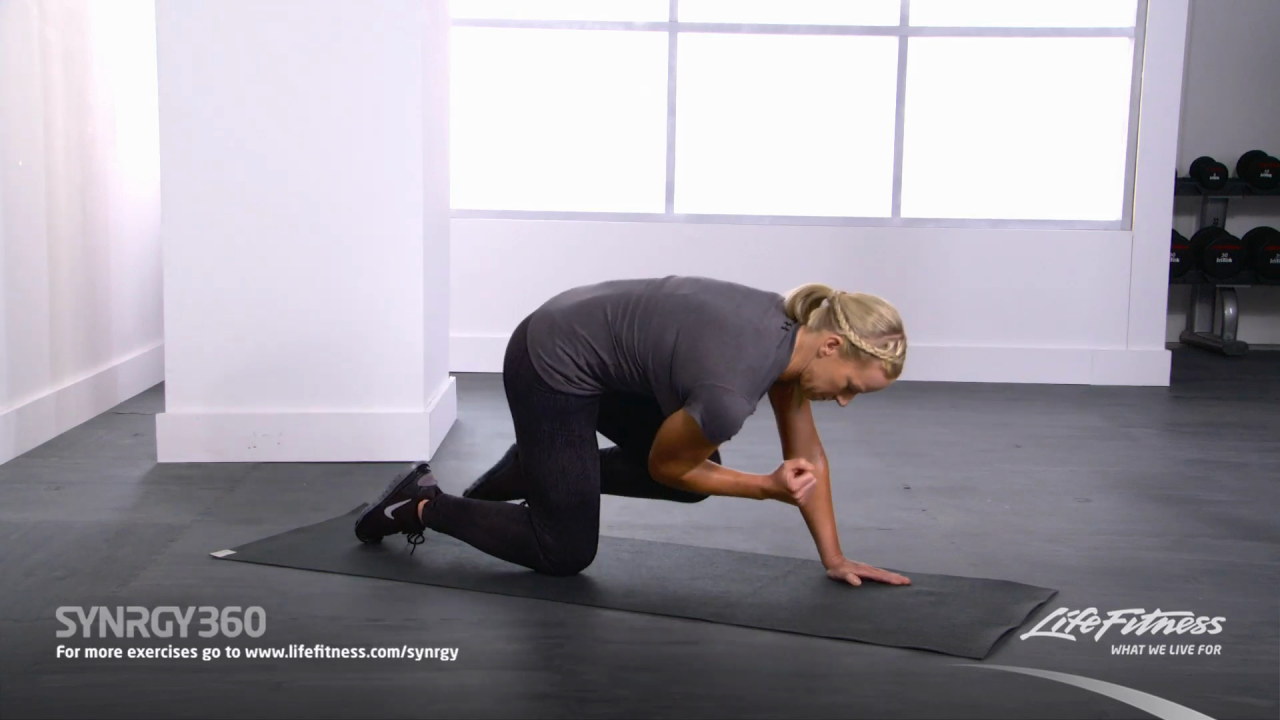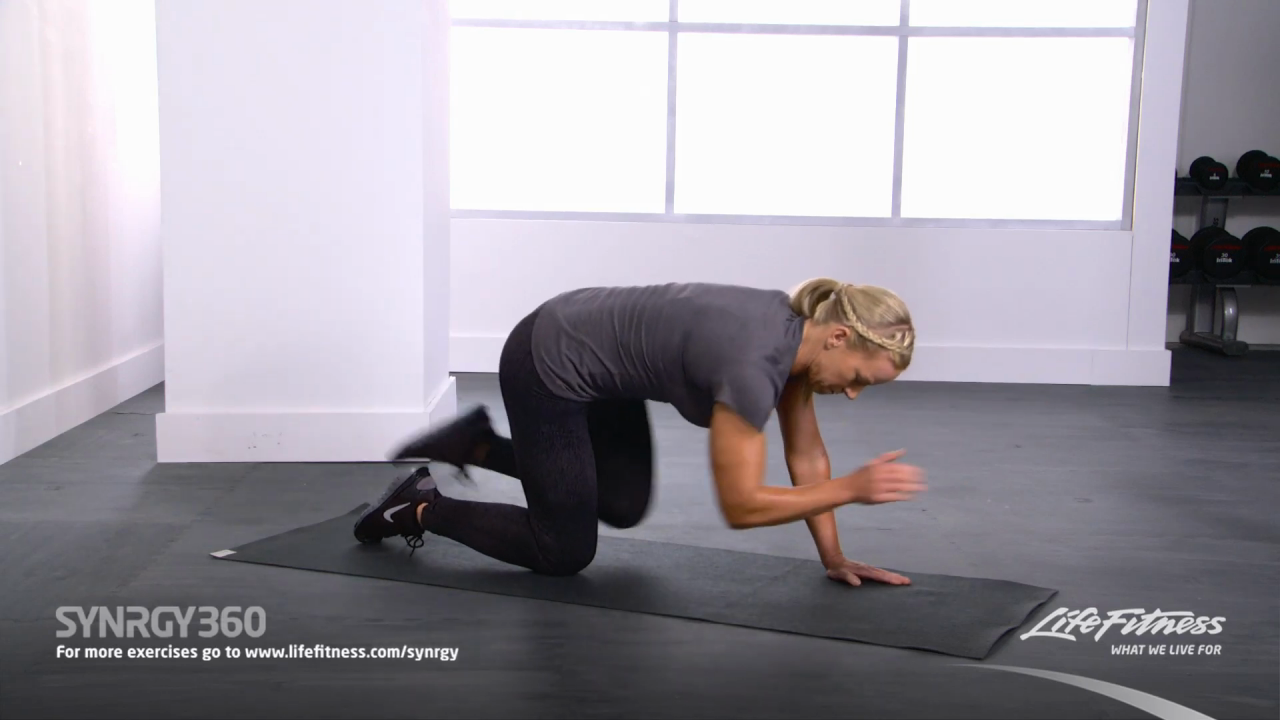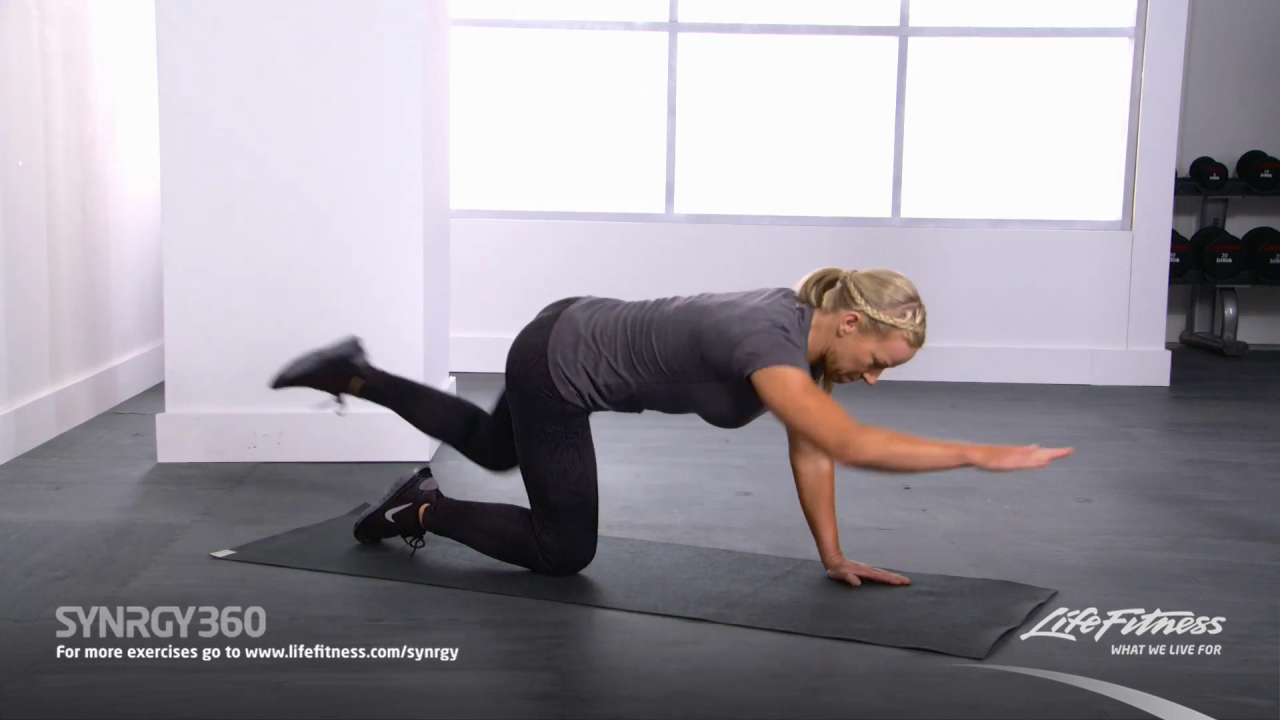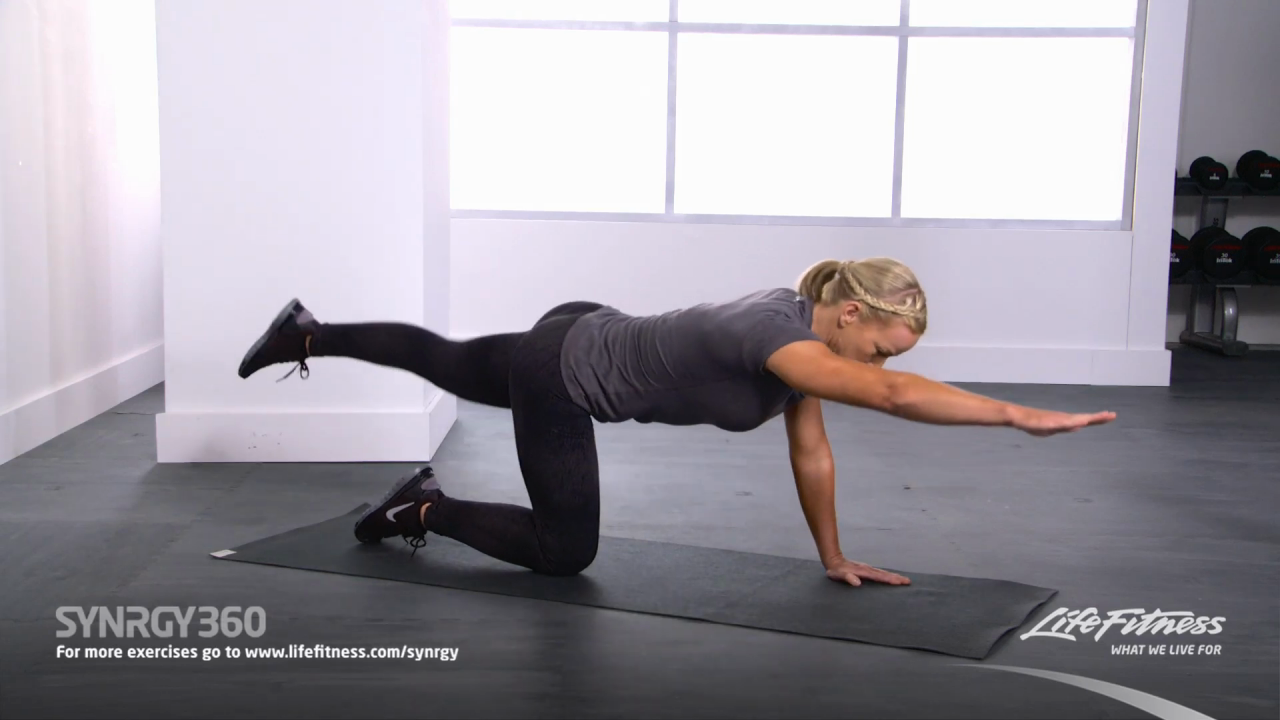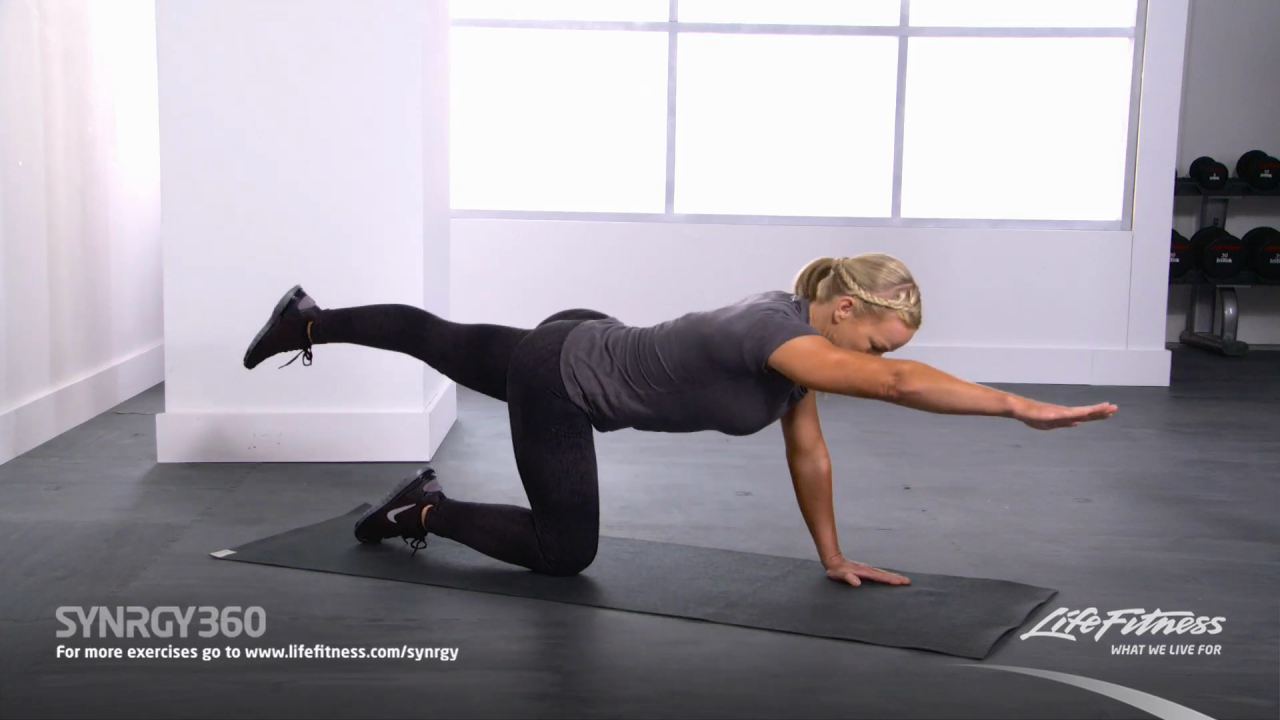
dt=0.2s
person 1, frame 1
left shoulder: (794, 330)
right shoulder: (732, 384)
left elbow: (804, 453)
right elbow: (668, 466)
left wrist: (834, 556)
right wrist: (772, 488)
left hip: (599, 349)
right hip: (550, 364)
left knee: (701, 469)
right knee: (566, 553)
left ankle: (538, 464)
right ankle: (420, 504)
person 1, frame 2
left shoulder: (800, 330)
right shoulder: (752, 365)
left elbow: (806, 449)
right elbow: (742, 507)
left wrist: (833, 555)
right wrist: (855, 491)
left hip: (590, 341)
right hip: (550, 368)
left knee: (625, 508)
right knee: (561, 552)
left ankle: (473, 445)
right ankle: (422, 507)
person 1, frame 3
left shoulder: (810, 324)
right shoulder: (769, 344)
left elbow: (810, 455)
right elbow: (852, 444)
left wrist: (835, 557)
right wrist: (982, 454)
left hip: (588, 335)
right hip: (554, 369)
left knee: (494, 449)
right knee: (564, 550)
left ankle: (355, 372)
right ankle: (422, 507)
person 1, frame 4
left shoulder: (805, 321)
right shoulder: (777, 337)
left elbow: (812, 452)
right elbow: (896, 396)
left wrist: (834, 557)
right wrist: (1024, 416)
left hip: (590, 340)
right hip: (559, 378)
left knee: (446, 364)
right knee: (564, 551)
left ankle: (307, 332)
right ankle: (421, 507)
person 1, frame 5
left shoulder: (803, 321)
right shoulder: (778, 338)
left elbow: (808, 453)
right elbow: (902, 385)
left wrist: (833, 556)
right wrist: (1027, 407)
left hip: (587, 348)
right hip: (558, 381)
left knee: (439, 341)
right knee: (565, 551)
left ankle: (309, 321)
right ankle: (423, 510)
